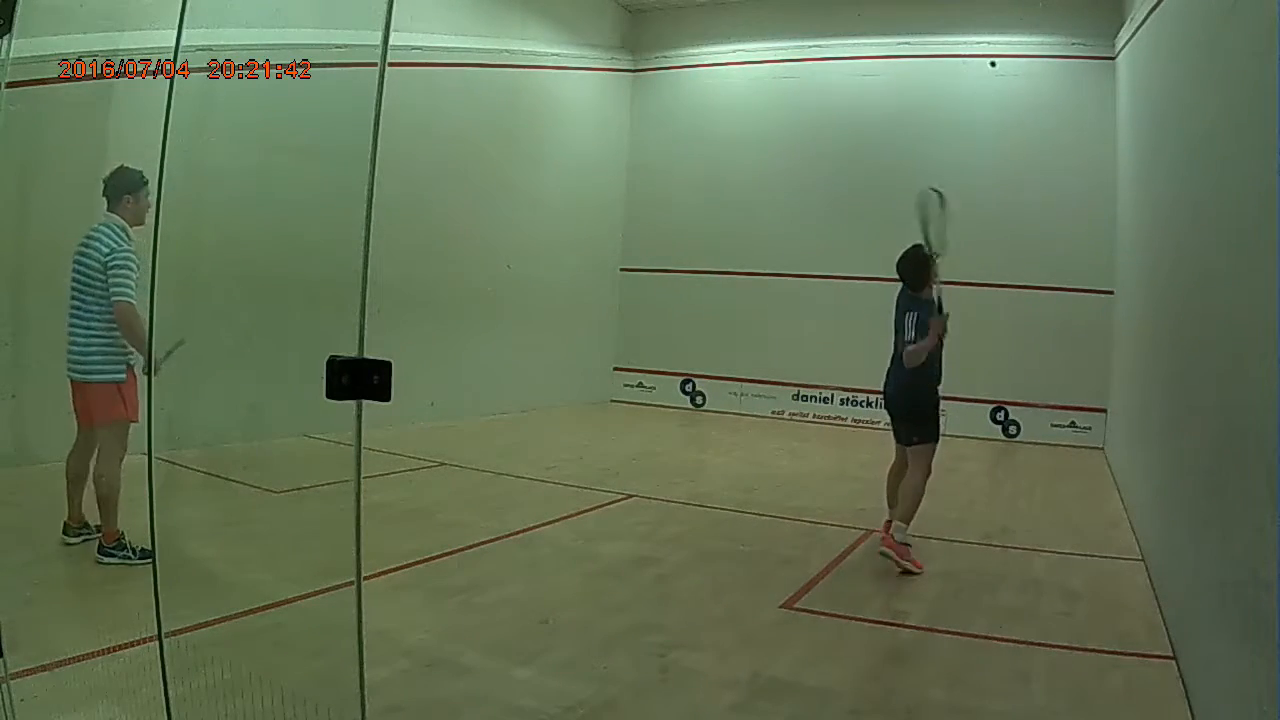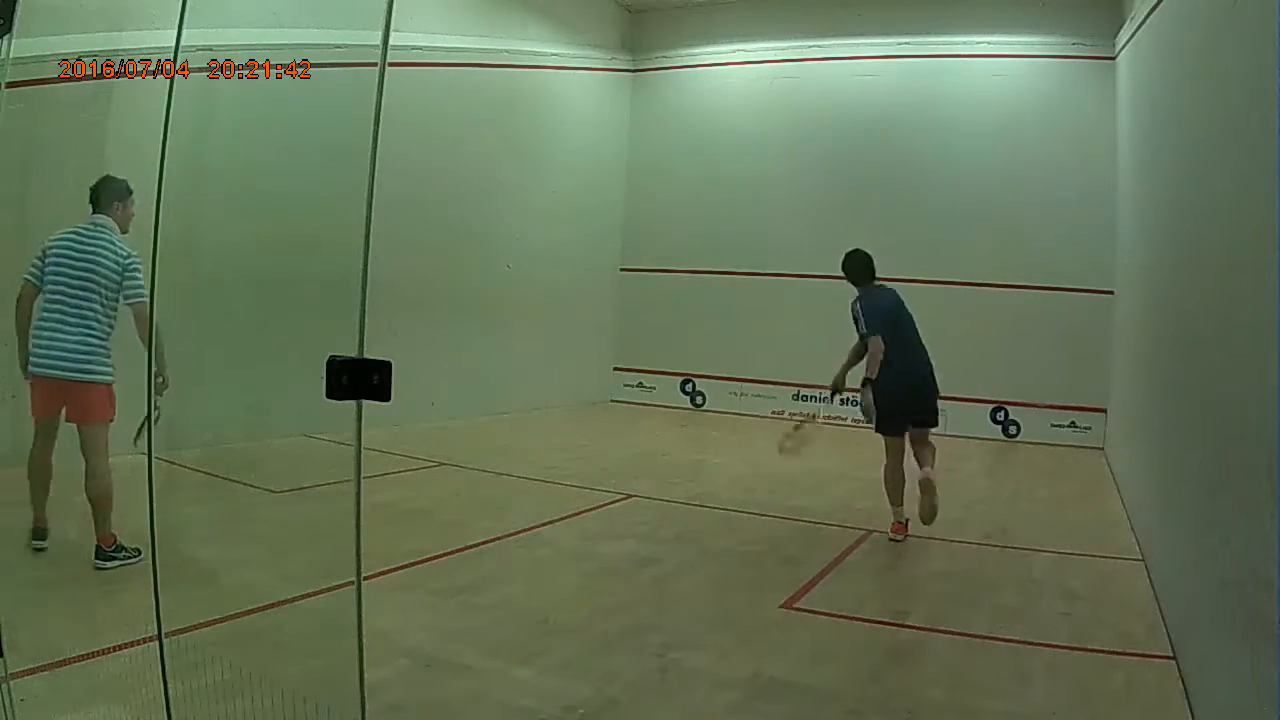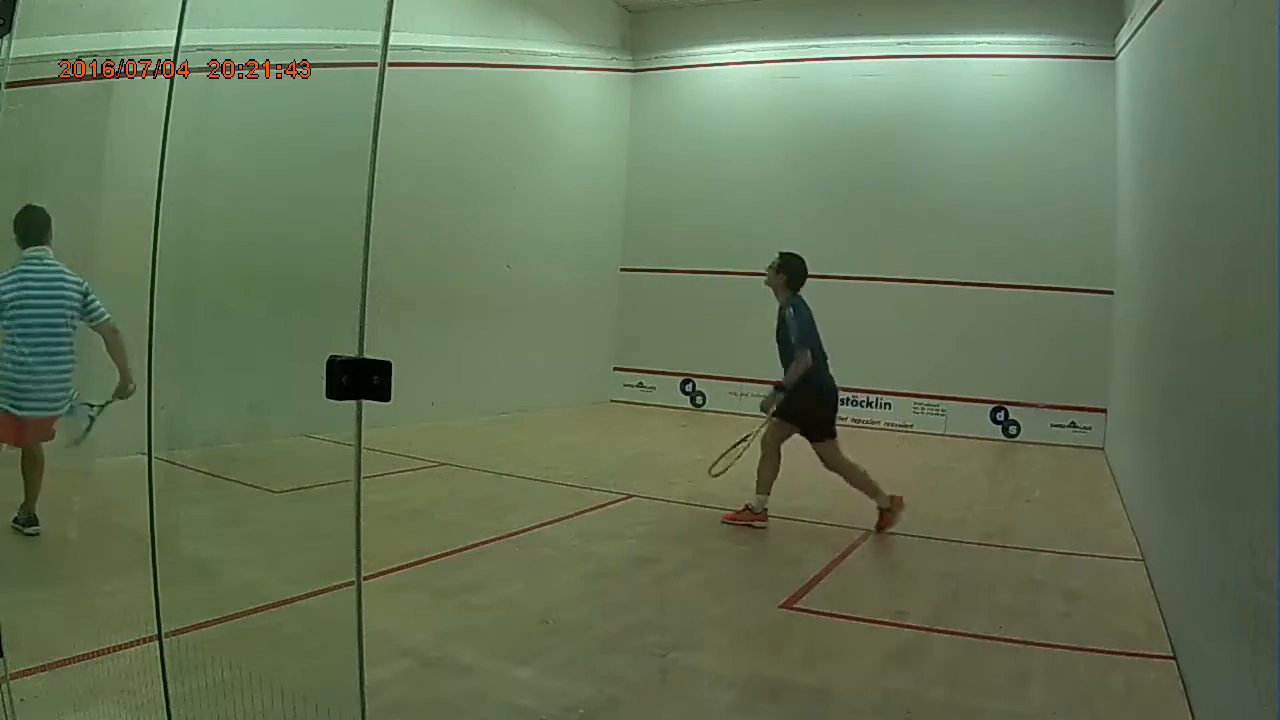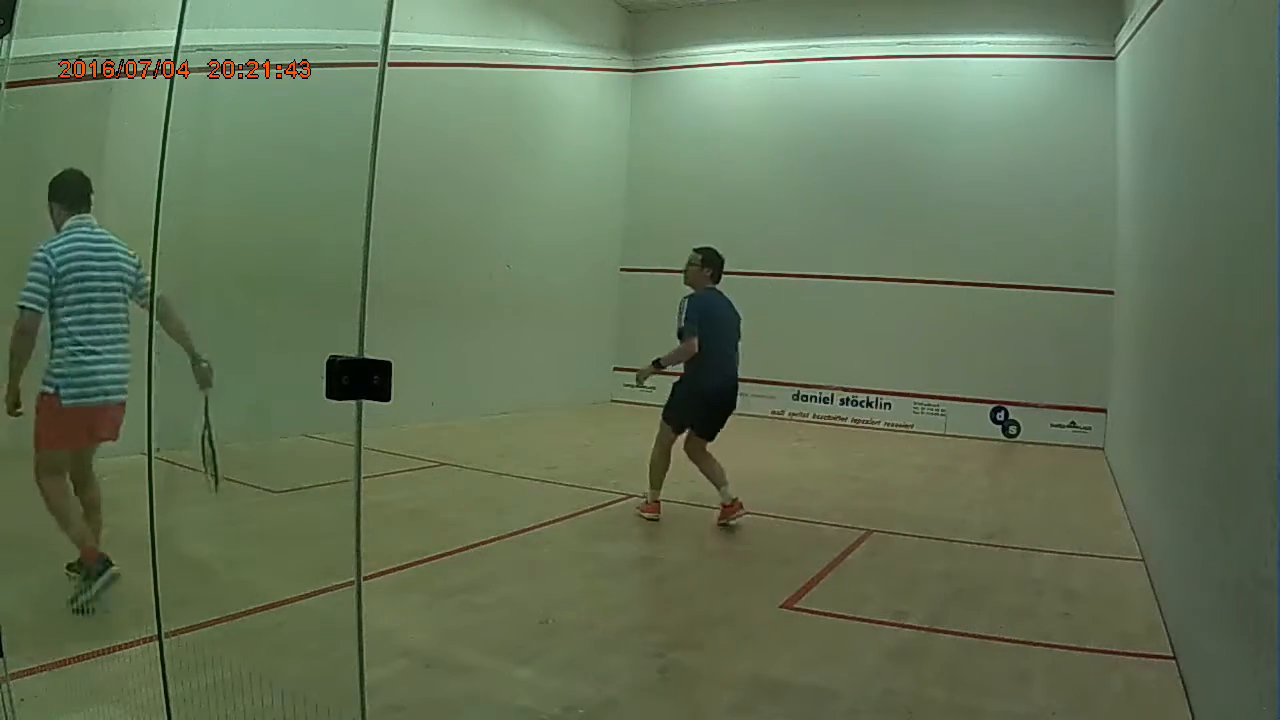
dt=0.5s
person 1, frame 1
left shoulder: (88, 239)
right shoulder: (120, 248)
right elbow: (124, 312)
right wrist: (149, 353)
left hip: (80, 360)
right hip: (108, 365)
left knee: (86, 441)
right knee: (111, 452)
left ankle: (75, 523)
right ankle: (111, 541)
person 1, frame 2
left shoulder: (56, 242)
right shoulder: (124, 255)
left elbow: (24, 299)
right elbow: (144, 318)
left wrist: (24, 350)
right wrist: (160, 367)
left hip: (45, 361)
right hip: (89, 366)
left knee: (42, 442)
right knee: (96, 455)
left ankle: (39, 527)
right ankle: (106, 545)
person 1, frame 3
right shoulder: (72, 283)
right elbow: (111, 332)
right wrist: (126, 376)
right hip: (54, 396)
right knee: (32, 447)
right ankle: (28, 514)
person 1, frame 4
left shoulder: (50, 254)
right shoulder: (123, 253)
left elbow: (26, 327)
right elbow: (164, 310)
left wrist: (12, 385)
right wrist: (196, 358)
left hip: (68, 385)
right hip: (113, 385)
left knee: (50, 476)
right knee: (81, 469)
left ankle: (94, 560)
right ankle: (94, 556)
person 2, frame 1
left shoulder: (910, 289)
right shoulder: (915, 313)
right elbow: (911, 358)
left wrist: (926, 273)
right wrist: (934, 337)
left hip: (900, 392)
right hip: (918, 396)
left knee: (904, 460)
right knee: (920, 468)
left ankle: (893, 521)
right ankle: (896, 539)
person 2, frame 2
left shoulder: (862, 305)
right shoulder: (888, 293)
left elbow: (876, 347)
left wrist: (867, 385)
right wrist: (842, 372)
left hip: (890, 387)
right hip: (923, 381)
left knee: (894, 456)
right knee: (923, 443)
left ankle: (898, 520)
right ankle: (926, 475)
person 2, frame 3
left shoulder: (792, 311)
right shoulder: (792, 307)
left elbow: (803, 359)
left wrist: (776, 392)
right wrist: (781, 392)
left hip: (815, 394)
right hip: (804, 392)
left knee: (832, 459)
right knee: (769, 441)
left ankle: (887, 503)
right ankle: (758, 508)
person 2, frame 4
left shoulder: (692, 302)
right shoulder: (729, 308)
left elbow: (690, 347)
left wrist: (655, 366)
left hip: (697, 387)
right hip: (726, 390)
left knee: (663, 442)
right knee: (696, 448)
left ankle: (653, 501)
right ankle: (729, 501)
